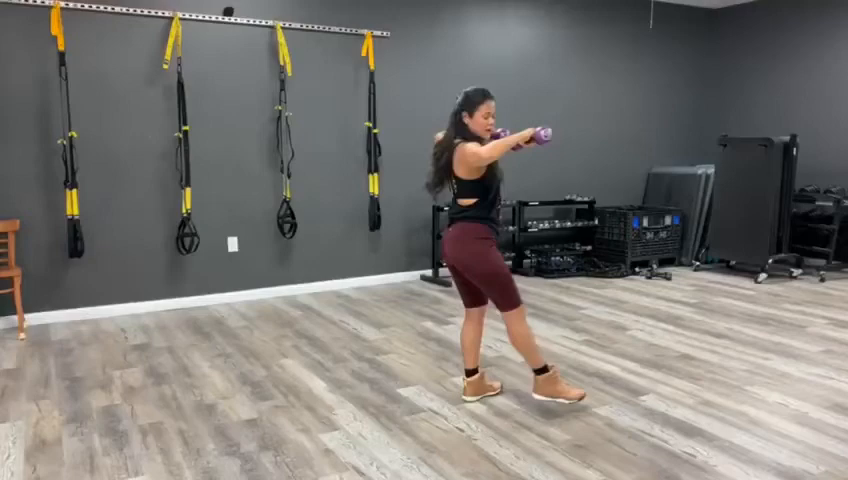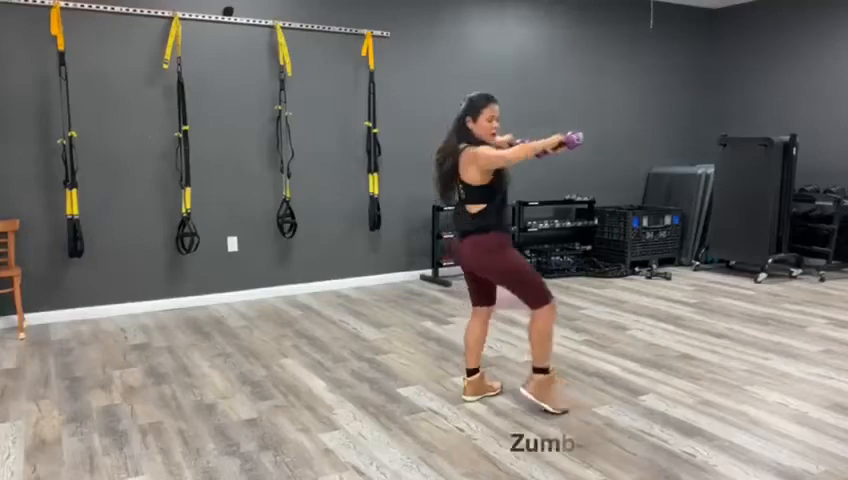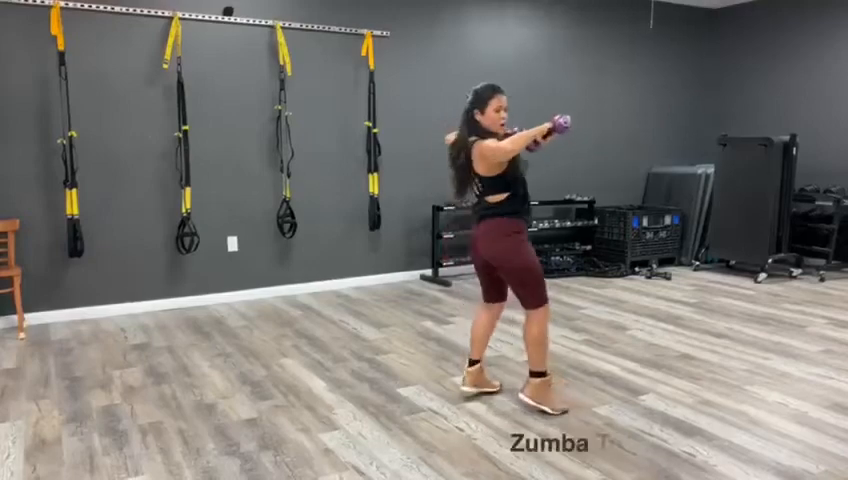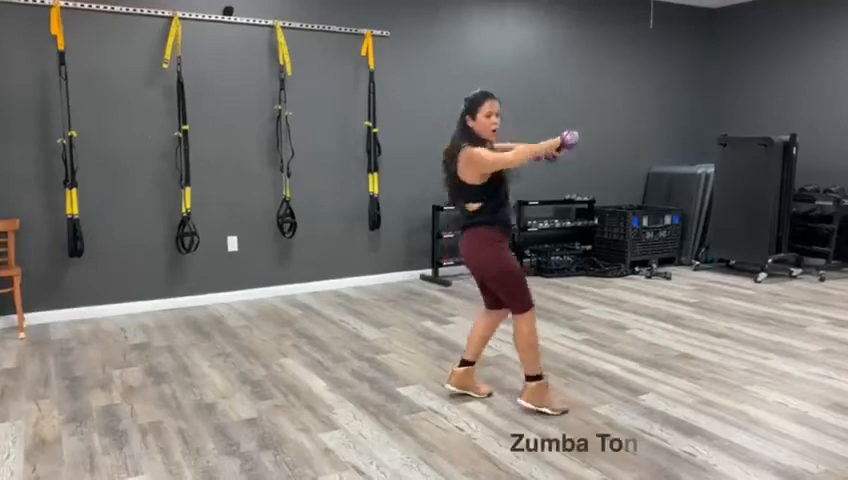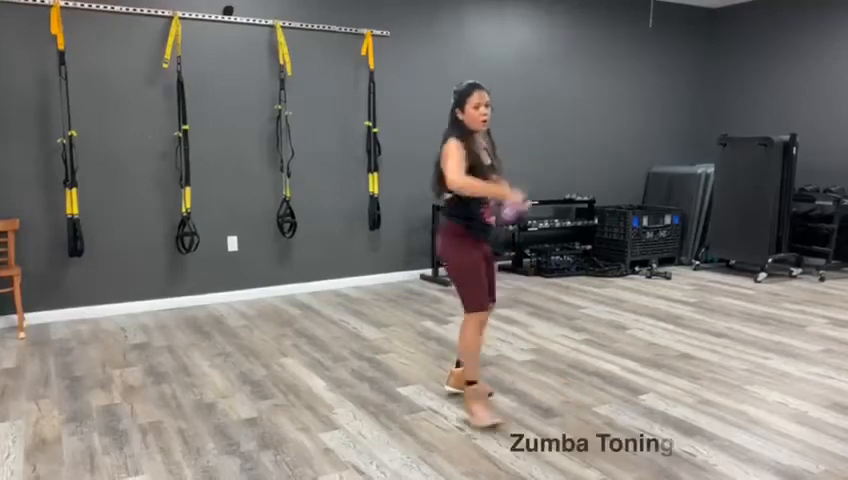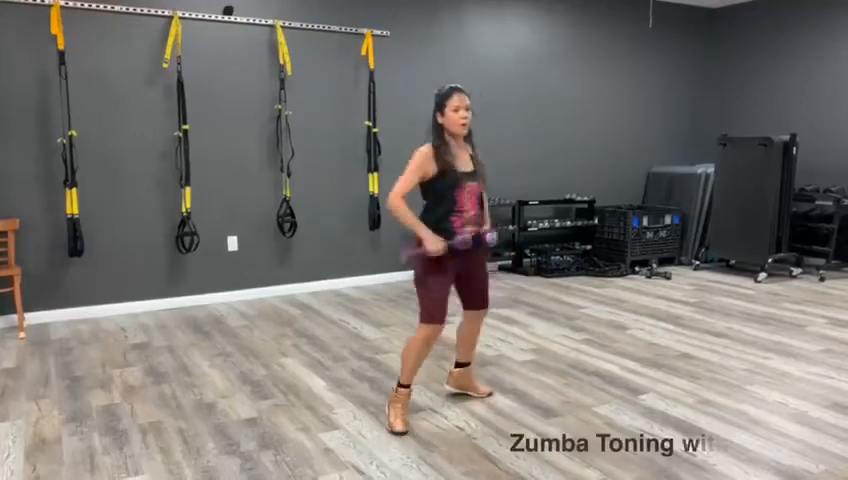
dt=0.2s
person 1, frame 1
left shoulder: (453, 144)
right shoulder: (468, 151)
right elbow: (487, 154)
right wrist: (521, 136)
left hip: (456, 239)
right hip: (473, 240)
left knee: (474, 310)
right knee: (513, 309)
left ankle: (473, 381)
right ankle: (545, 380)
person 1, frame 2
left shoulder: (459, 151)
right shoulder: (478, 156)
right elbow: (510, 157)
left wrist: (501, 141)
right wrist: (551, 141)
left hip: (468, 245)
right hip: (490, 245)
left knee: (481, 309)
right knee: (544, 305)
left ankle: (474, 381)
right ankle: (540, 382)
person 1, frame 3
left shoulder: (470, 143)
right shoulder: (487, 148)
right elbow: (508, 148)
right wrist: (541, 129)
left hip: (484, 235)
right hip: (506, 235)
left knee: (492, 302)
right knee: (538, 308)
left ankle: (474, 372)
right ankle: (538, 386)
person 1, frame 4
left shoulder: (483, 150)
right shoulder: (471, 155)
left elbow: (507, 151)
right elbow: (508, 159)
left wrist: (531, 148)
right wrist: (548, 145)
left hip: (485, 242)
right hip: (485, 243)
left knee: (497, 308)
right knee: (523, 313)
left ankle: (462, 373)
right ankle: (537, 388)
person 1, frame 5
left shoulder: (485, 144)
right shoulder: (455, 146)
left elbow: (493, 181)
right elbow: (456, 183)
left wrist: (512, 193)
right wrist: (503, 191)
left hip: (480, 236)
right hip: (458, 237)
left knee: (484, 308)
right knee: (477, 312)
left ankle: (462, 375)
right ankle: (474, 395)
person 1, frame 6
left shoulder: (473, 154)
right shoulder: (428, 154)
right elbow: (396, 199)
left wrist: (486, 224)
right wrist: (425, 235)
left hip: (471, 248)
right hip: (437, 252)
left knee: (477, 312)
right knee: (431, 327)
left ankle: (461, 374)
right ankle: (399, 397)
